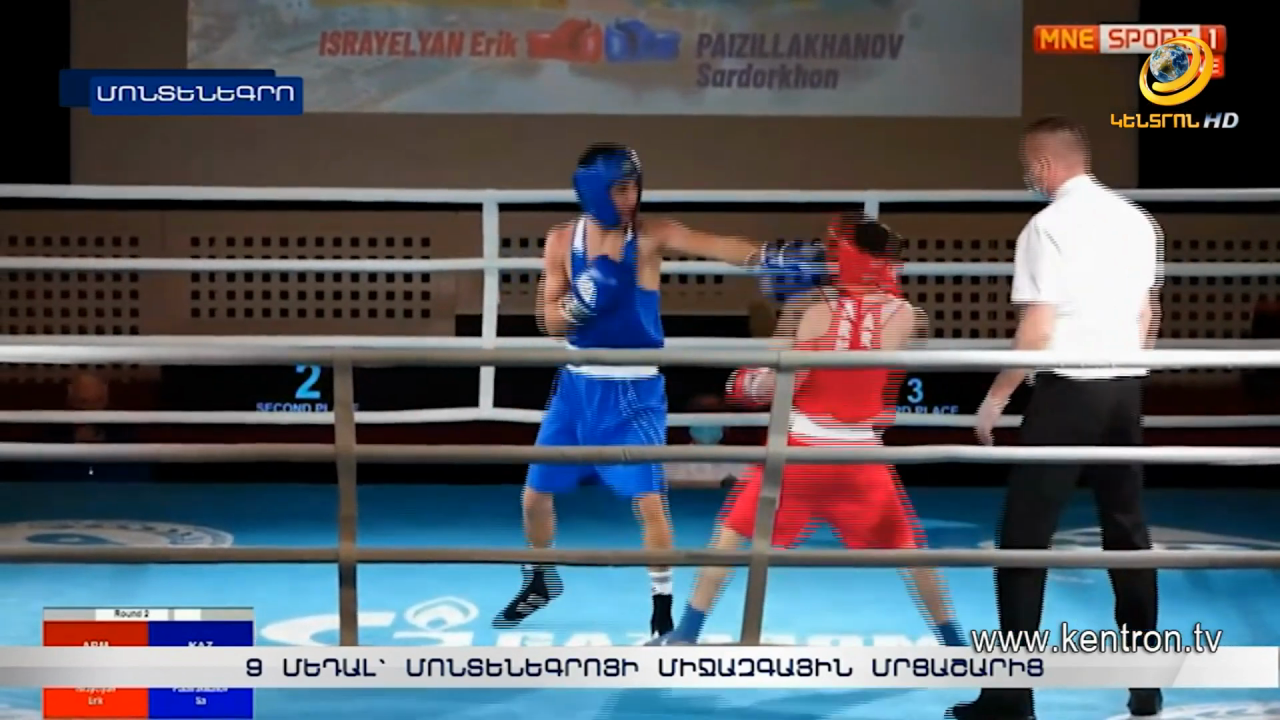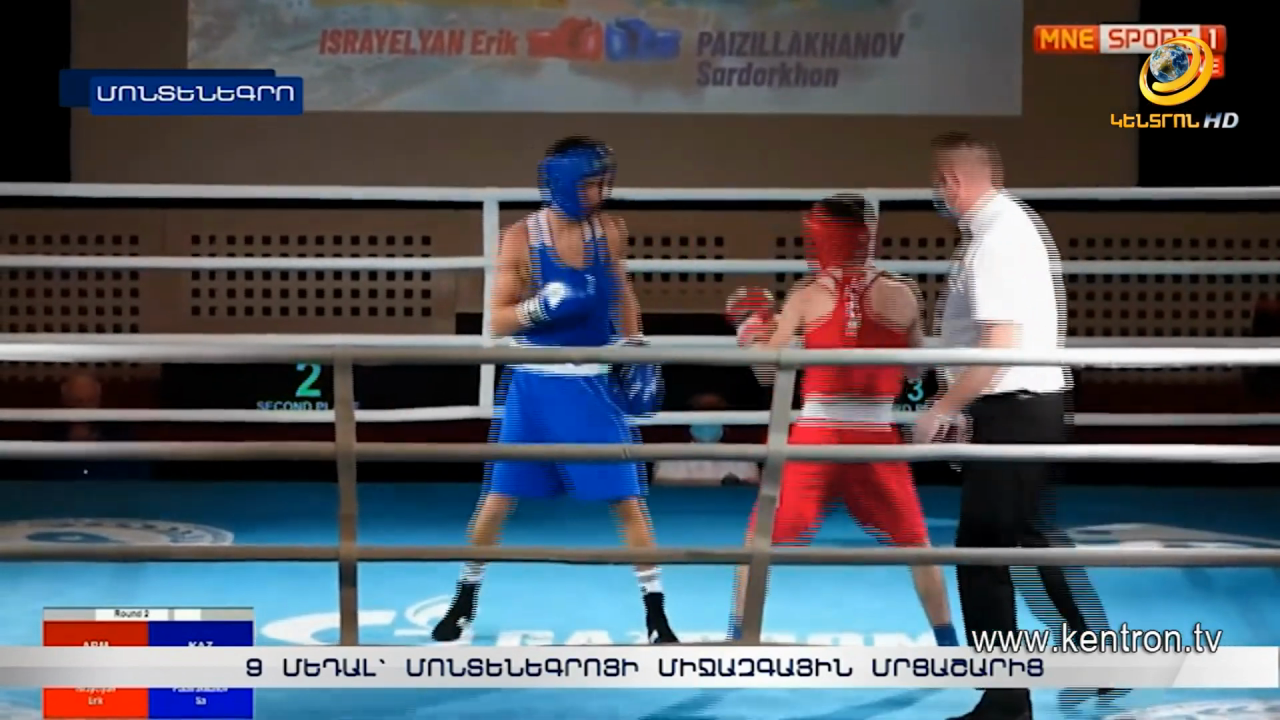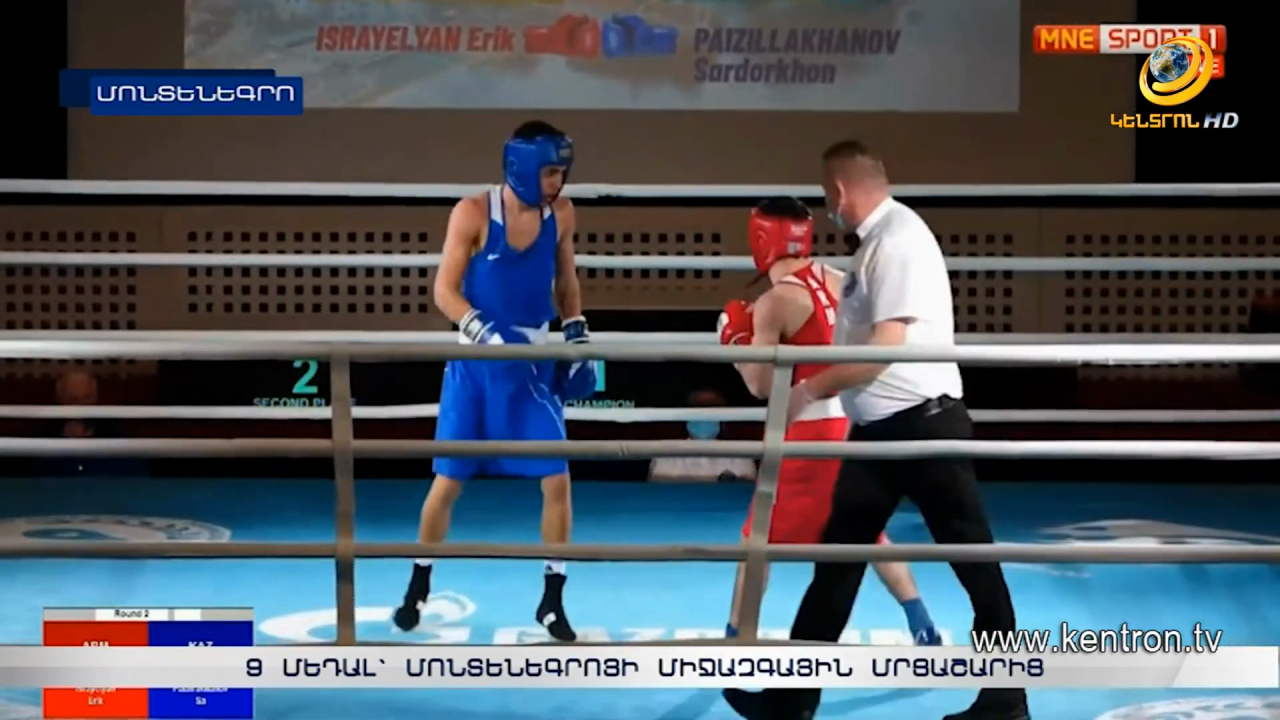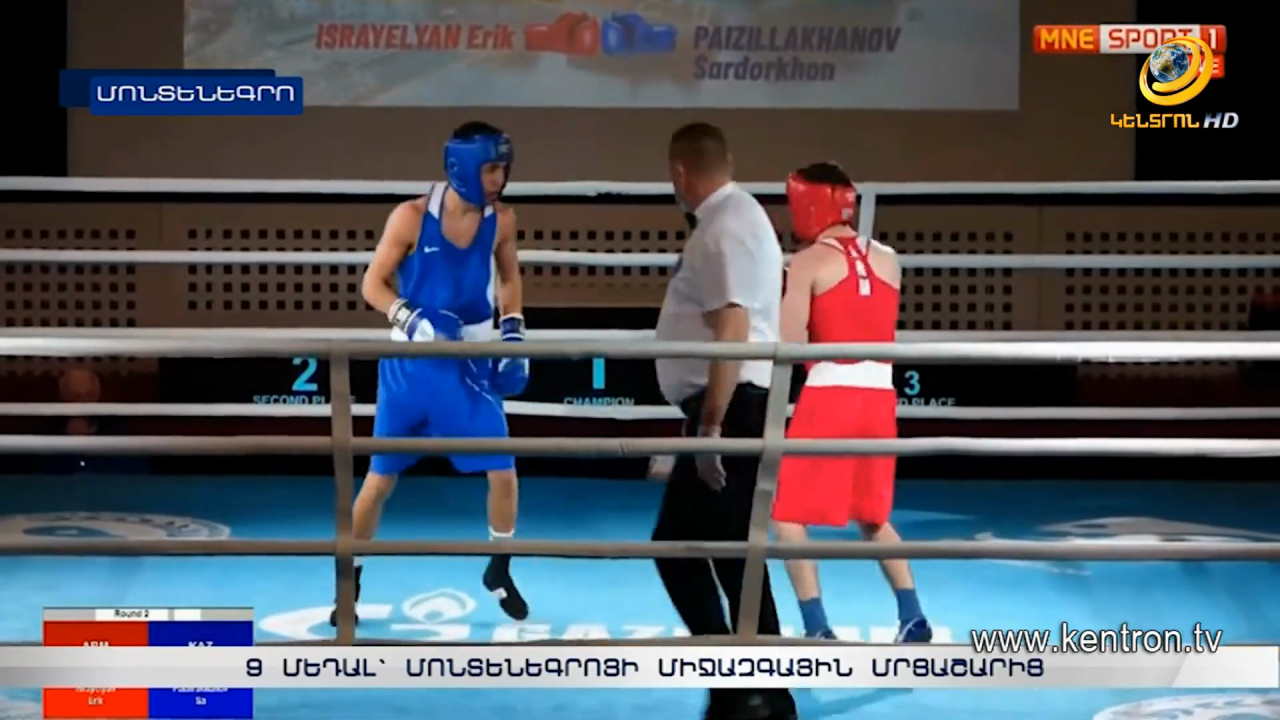
dt=0.4s
person 1, frame 1
left shoulder: (1048, 226)
right shoulder: (1136, 220)
left elbow: (1037, 332)
right elbow: (1148, 316)
left wrist: (995, 398)
left hip: (1068, 393)
right hip: (1124, 388)
left knee: (1021, 539)
right knee: (1128, 536)
person 1, frame 2
left shoulder: (991, 243)
right shoulder: (1014, 225)
left elbow: (1000, 349)
left wrist: (942, 409)
right wrist: (963, 405)
left hip: (1021, 409)
right hip: (1021, 408)
left knee: (983, 550)
right knee: (1028, 534)
person 1, frame 3
left shoulder: (900, 241)
right shoulder: (878, 241)
left elbow: (883, 347)
left wrist: (803, 390)
left hip: (923, 421)
right hip: (880, 427)
left knee: (968, 557)
right knee: (839, 556)
person 1, frame 4
left shoulder: (725, 228)
right shoulder: (736, 219)
left elbow: (733, 331)
left wrist: (710, 426)
left hip: (726, 407)
right hip: (732, 407)
left knee: (679, 551)
right knee: (727, 551)
person 2, frame 1
left shoulder: (653, 232)
right shoulder: (561, 242)
left elbow: (724, 247)
right elbow: (550, 322)
left wrist: (775, 260)
right wrist: (581, 300)
left hip: (634, 387)
right hip: (577, 383)
left knee: (647, 500)
right knee: (535, 494)
left ankle: (662, 617)
right ankle: (537, 582)
person 2, frame 2
left shoulder: (608, 231)
right shoulder: (518, 238)
left elbow: (623, 297)
right elbow: (498, 318)
left wrist: (639, 356)
right wrist: (545, 303)
left hip: (591, 384)
right hip: (531, 383)
left knee: (626, 501)
right knee: (496, 503)
left ankle: (654, 616)
right ankle: (463, 603)
person 2, frame 3
left shoulder: (561, 215)
right shoulder: (473, 212)
right elbow: (445, 288)
left wrist: (579, 339)
right wrist: (485, 337)
left hip: (531, 365)
right hip: (480, 364)
left knee: (557, 481)
right knee: (448, 481)
left ankle: (551, 604)
right ankle: (417, 587)
person 2, frame 4
left shoulder: (501, 219)
right shoulder: (412, 216)
right elbow: (374, 285)
left wrist: (512, 335)
right wrist: (414, 325)
left hip: (469, 362)
right hip: (412, 362)
left knee: (502, 473)
right knee: (380, 477)
left ankle: (498, 572)
right ankle: (351, 586)
person 3, frame 1
left shoulder: (816, 310)
right shoulder: (906, 321)
left elbow: (778, 379)
right elbow: (890, 384)
left wrist: (748, 385)
left hip: (803, 447)
right hip: (858, 454)
left knee: (730, 533)
right knee: (909, 548)
left ankle: (686, 632)
right ankle: (955, 646)
person 3, frame 2
left shoulder: (809, 294)
right shoulder: (901, 296)
left wrist: (747, 319)
left hip: (815, 434)
right hip: (875, 436)
right knee: (916, 545)
left ankle: (739, 639)
right ankle: (948, 647)
person 3, frame 3
left shoulder: (774, 304)
right shoulder: (840, 282)
left elbow: (762, 385)
left wrist: (736, 342)
left hip: (809, 432)
right hip: (856, 425)
right ankle: (923, 629)
person 3, frame 4
left shoulder: (807, 262)
right shoulder: (886, 258)
left elbow: (788, 343)
left hip: (826, 396)
right hip: (877, 397)
left knee: (790, 518)
right knee: (874, 519)
left ankle: (817, 629)
right ankle: (912, 618)
